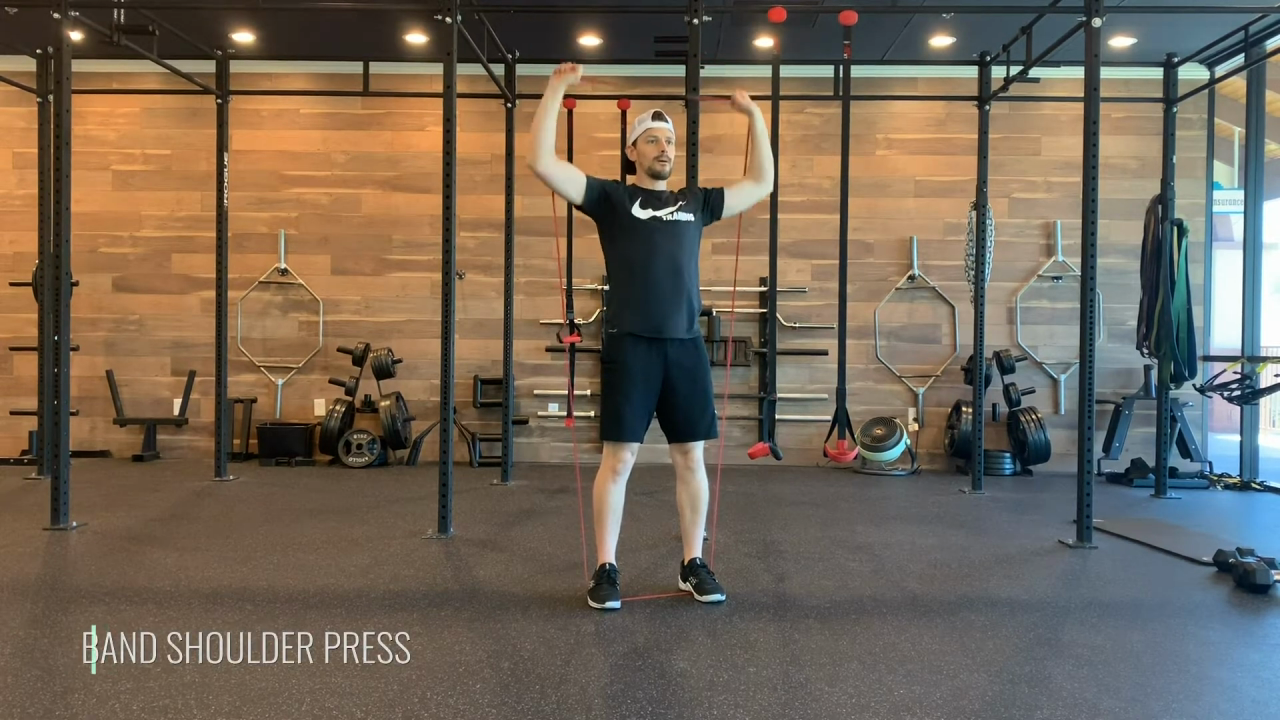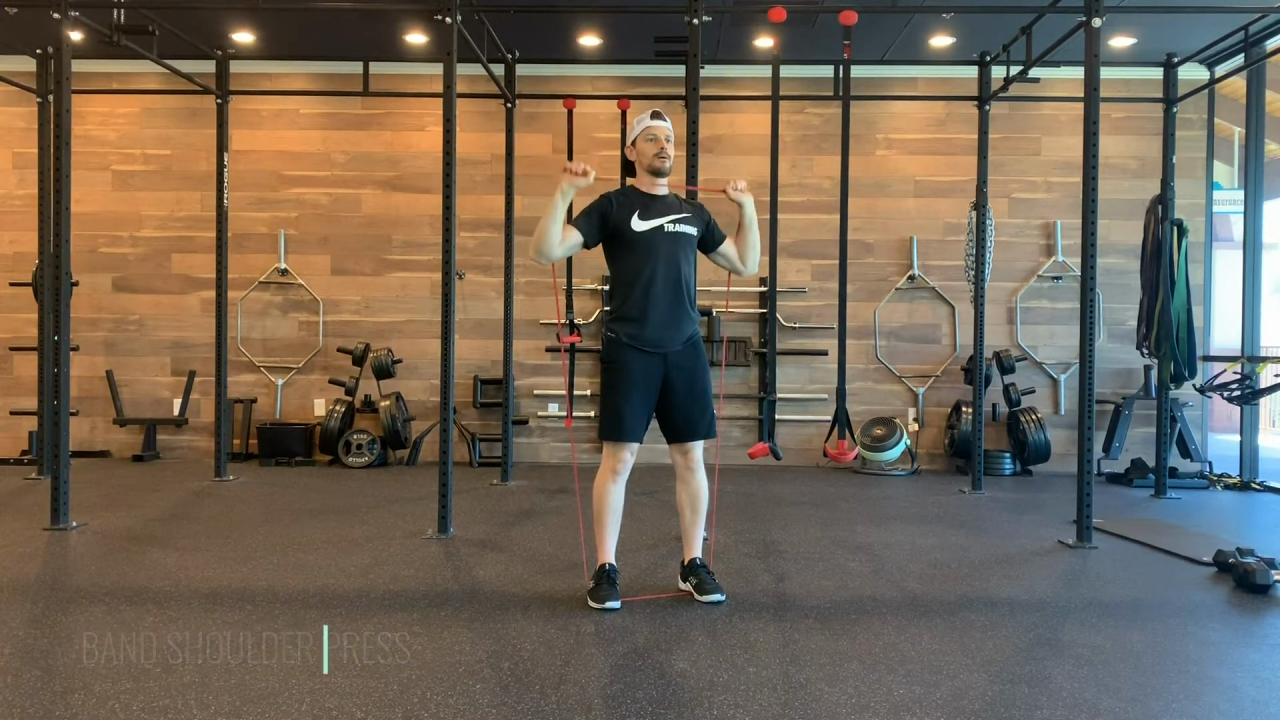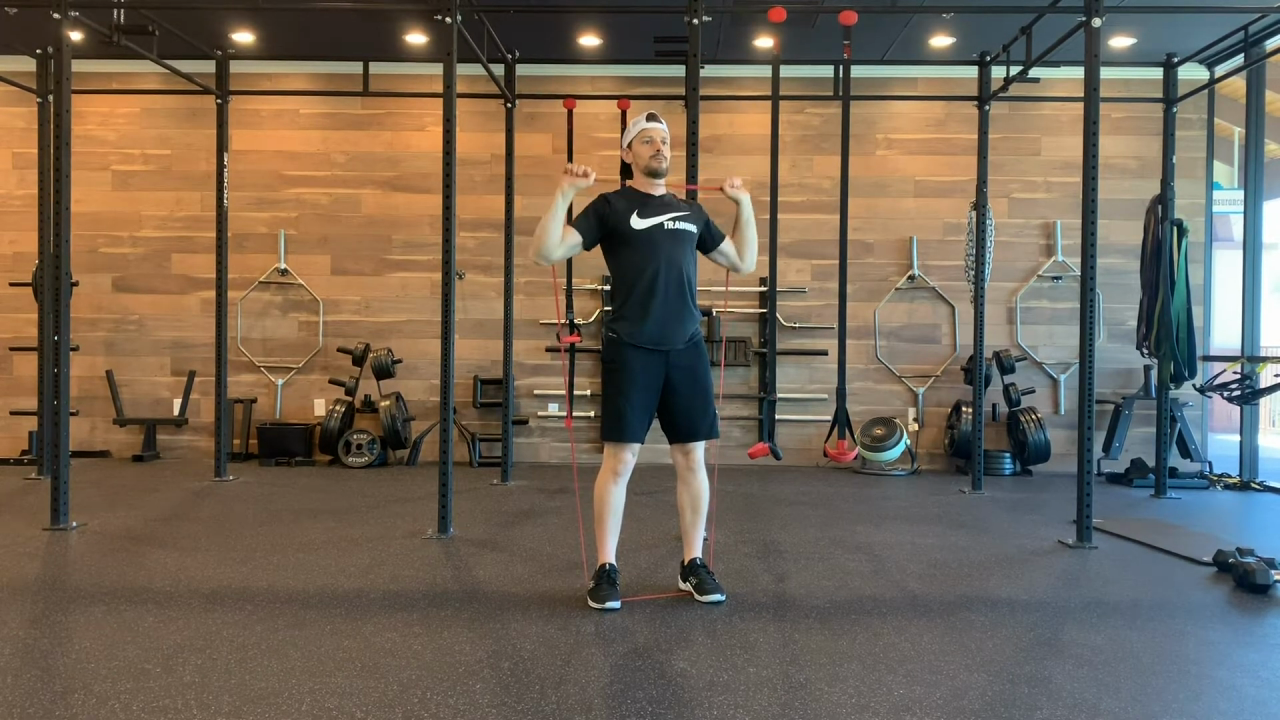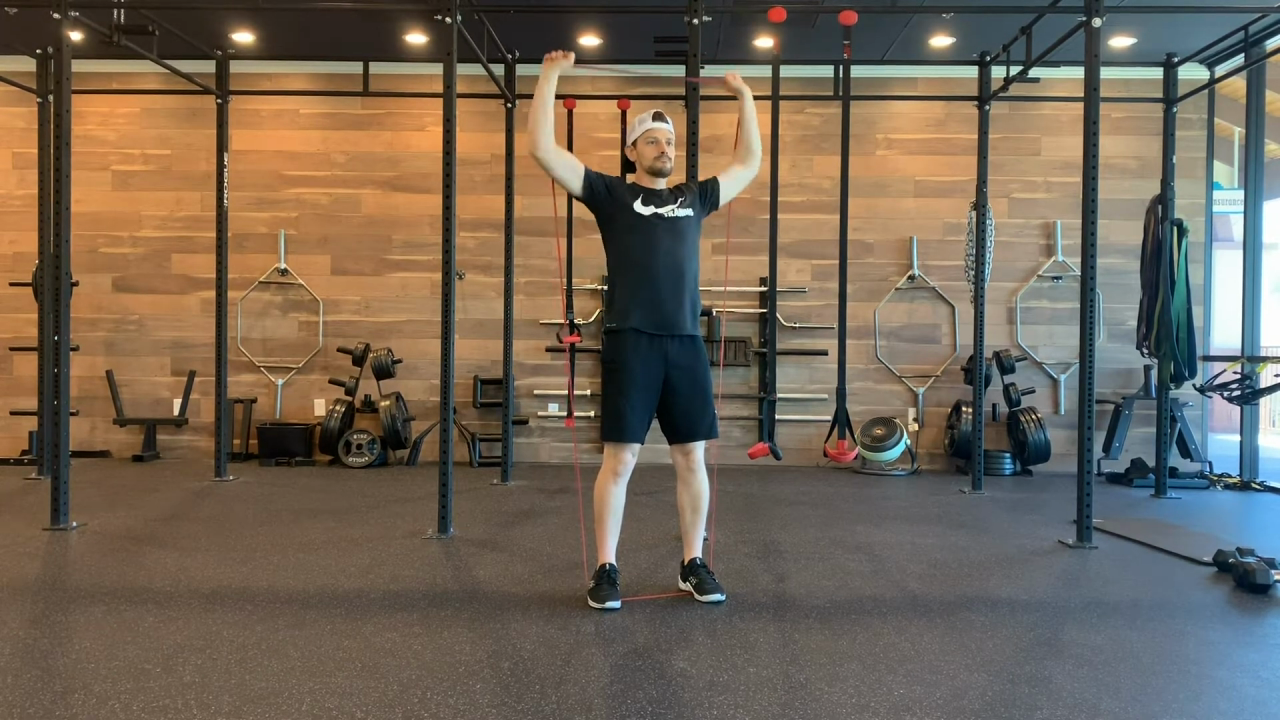
dt=0.4s
person 1, frame 1
left shoulder: (694, 201)
right shoulder: (611, 197)
left elbow: (760, 186)
right elbow: (540, 163)
left wrist: (755, 118)
right wrist: (555, 90)
left hip: (685, 346)
right hip: (630, 346)
left knee: (690, 457)
right knee: (618, 459)
left ankle: (693, 564)
right ankle: (606, 569)
person 1, frame 2
left shoulder: (694, 211)
right shoulder: (611, 205)
left elbow: (745, 264)
right elbow: (544, 252)
left wrist: (747, 208)
right wrist: (563, 195)
left hip: (685, 348)
right hip: (630, 349)
left knee: (690, 458)
right knee: (618, 459)
left ankle: (693, 564)
right ankle: (605, 569)
person 1, frame 3
left shoulder: (691, 211)
right shoulder: (610, 207)
left elbow: (743, 262)
right elbow: (545, 252)
left wrist: (744, 204)
right wrist: (562, 194)
left hip: (687, 347)
right hip: (630, 349)
left knee: (692, 458)
right knee: (619, 460)
left ankle: (693, 564)
right ankle: (605, 569)
person 1, frame 4
left shoulder: (695, 199)
right shoulder: (611, 196)
left elbow: (748, 163)
right elbow: (544, 151)
left wrist: (745, 100)
right wrist: (549, 79)
left hip: (687, 344)
right hip: (631, 344)
left knee: (691, 457)
right knee: (620, 458)
left ankle: (693, 564)
right ankle: (605, 568)
